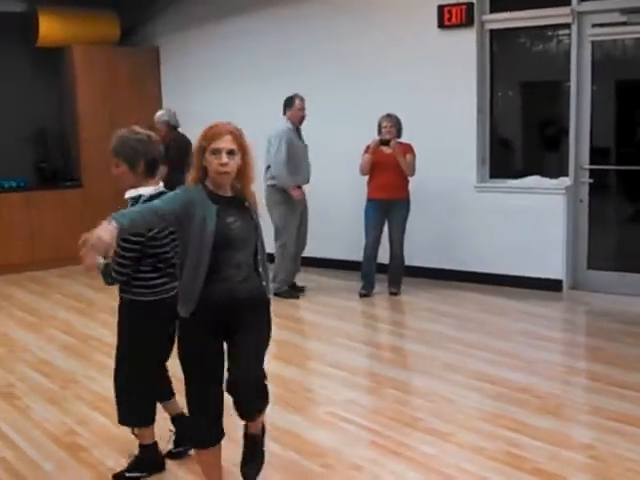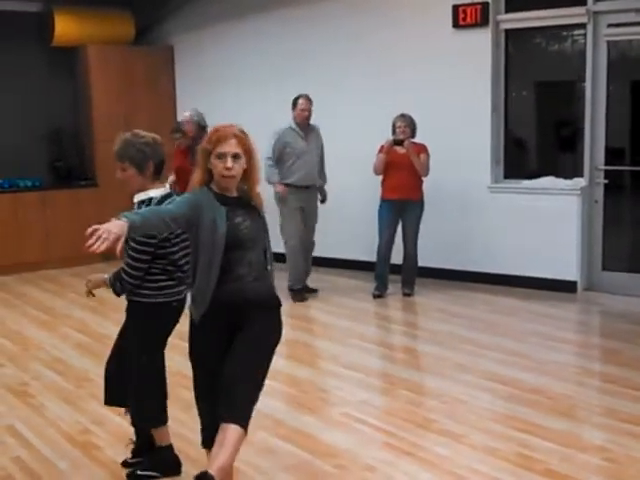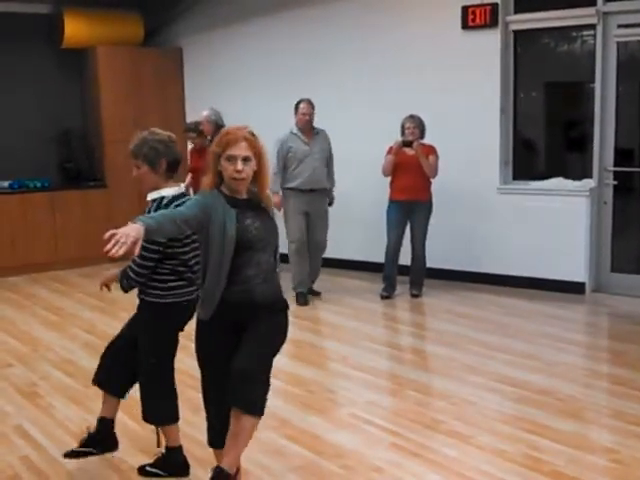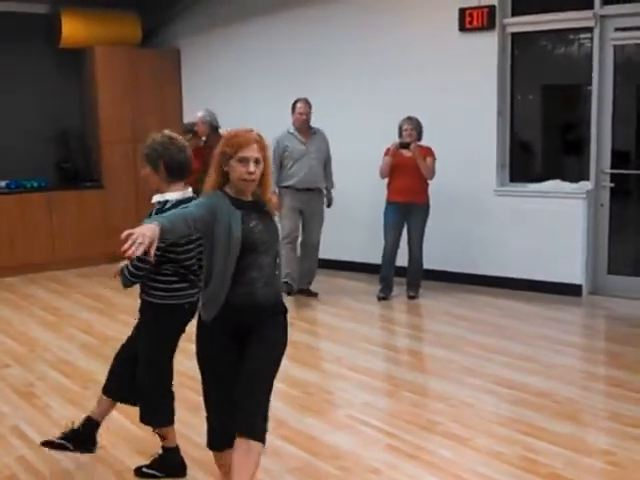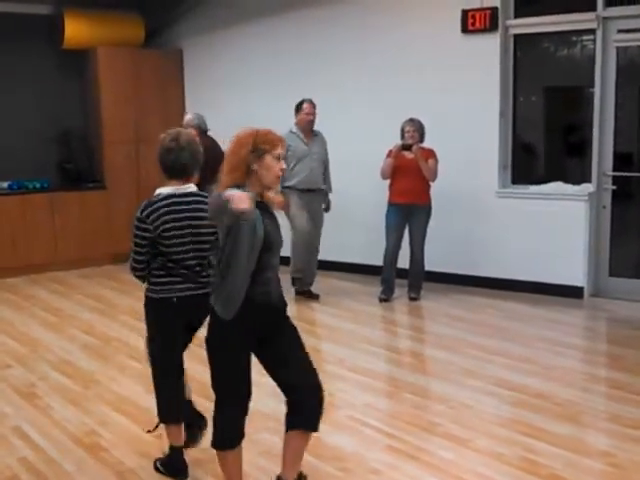
dt=0.3s
person 1, frame 1
left shoulder: (246, 199)
right shoulder: (191, 199)
right elbow: (151, 212)
left wrist: (263, 289)
right wrist: (113, 223)
left hip: (249, 307)
right hip: (202, 312)
left knee: (246, 380)
right knee: (204, 403)
left ankle: (255, 430)
person 1, frame 2
left shoulder: (251, 199)
right shoulder: (199, 202)
right elbow: (162, 215)
left wrist: (267, 294)
right wrist: (125, 222)
left hip: (260, 310)
right hip: (213, 315)
left knee: (239, 383)
right knee: (212, 401)
person 1, frame 3
left shoulder: (261, 202)
right shoulder: (209, 204)
right elbow: (175, 218)
right wrist: (140, 226)
left hip: (268, 311)
right hip: (220, 316)
left knee: (248, 373)
right knee: (219, 403)
person 1, frame 4
left shoulder: (264, 205)
right shoulder: (214, 205)
right elbow: (184, 217)
right wrist: (155, 225)
left hip: (267, 317)
right hip: (221, 319)
left knee: (252, 396)
right knee: (221, 407)
person 1, frame 5
left shoulder: (264, 206)
right shoulder: (235, 202)
right elbow: (217, 205)
right wrist: (230, 196)
left hip: (272, 314)
right hip: (233, 320)
left knee: (307, 390)
right knee: (232, 404)
person 2, frame 1
left shoulder: (134, 211)
left elbow: (118, 272)
left wrist: (99, 263)
left hip: (144, 304)
right hip: (169, 298)
left knee: (132, 374)
right knee: (151, 368)
right ankle: (183, 427)
person 2, frame 2
left shoulder: (148, 213)
right shoulder: (172, 201)
left elbow: (130, 276)
left wrist: (102, 280)
left hip: (152, 306)
right hip: (167, 300)
left knee: (145, 377)
right knee: (122, 368)
right ankle: (146, 439)
person 2, frame 3
left shoulder: (162, 210)
right shoulder: (187, 200)
left elbow: (140, 271)
left wrist: (113, 276)
right wrist: (124, 275)
left hip: (164, 305)
right hip: (181, 298)
left knee: (156, 375)
right knee: (117, 357)
right ankle: (102, 433)
person 2, frame 4
left shoulder: (164, 213)
right shoulder: (196, 205)
left elbow: (141, 269)
left wrist: (123, 269)
left hip: (164, 306)
right hip: (184, 300)
left knee: (152, 377)
right knee: (128, 362)
right ankle: (86, 432)
person 2, frame 5
left shoulder: (151, 210)
right shoulder: (210, 205)
left elbow: (138, 268)
left hip: (164, 302)
right hip: (200, 298)
left knee: (166, 371)
right knee: (170, 357)
right ankle: (191, 415)
person 3, frame 1
left shoulder: (296, 133)
right shoulder: (282, 133)
right elbow: (277, 165)
right wrist: (290, 188)
left hip: (295, 193)
right hip: (282, 195)
left knee: (299, 239)
right knee: (286, 241)
left ankle: (288, 280)
right ankle: (280, 286)
person 3, frame 2
left shoulder: (316, 132)
right shoulder: (283, 135)
right elbow: (270, 162)
left wrist: (322, 185)
right wrist: (276, 183)
left hip: (310, 193)
right hip: (289, 193)
left knee: (308, 240)
right knee: (293, 239)
left ankle: (302, 281)
right ankle: (295, 285)
person 3, frame 3
left shoulder: (323, 136)
right shoulder: (286, 140)
left elbow: (329, 164)
right elbow: (277, 170)
left wrist: (330, 189)
right wrist: (276, 193)
left hip: (318, 196)
right hip: (294, 197)
left knee: (318, 242)
right knee: (297, 242)
left ankle: (309, 283)
right ankle: (300, 289)
person 3, frame 4
left shoulder: (321, 137)
right shoulder: (283, 139)
left elbow: (327, 165)
right elbow: (273, 168)
left wrist: (329, 190)
right wrist: (273, 192)
left hip: (315, 196)
right hip: (290, 194)
left knee: (312, 242)
right knee: (289, 236)
left ankle: (304, 284)
right ankle: (288, 281)
person 3, frame 5
left shoulder: (320, 139)
right shoulder: (286, 139)
left elbow: (325, 169)
left wrist: (327, 193)
left hip: (315, 196)
right hip: (293, 194)
left knee: (313, 242)
right knee: (303, 230)
left ankle: (305, 285)
right ankle: (297, 274)
person 4, frame 1
left shoulder: (406, 148)
right shoulder: (371, 147)
left elbow: (410, 172)
right elbow: (363, 171)
left wrist: (397, 152)
right wrist: (371, 151)
left hip: (399, 202)
right hip: (375, 201)
left knee: (396, 244)
right knee: (371, 243)
left ankle: (394, 284)
right ankle: (367, 284)
person 4, frame 2
left shoulder: (420, 148)
right shoulder: (386, 147)
left elbow: (424, 172)
right elbow: (377, 171)
left wrist: (411, 152)
right wrist: (386, 150)
left hip: (413, 202)
right hip: (389, 201)
left knee: (410, 245)
right knee: (384, 243)
left ankle: (408, 284)
right ankle: (380, 285)
person 4, frame 3
left shoulder: (429, 149)
right shoulder: (394, 148)
left elbow: (432, 173)
right elbow: (385, 172)
left wrist: (419, 153)
right wrist: (394, 152)
left hip: (421, 204)
right hip: (397, 203)
left knee: (418, 246)
right knee: (392, 245)
left ankle: (416, 285)
right ankle: (388, 286)
person 4, frame 4
left shoulder: (426, 151)
right shoulder: (392, 150)
left elbow: (430, 175)
right elbow: (383, 174)
left wrist: (417, 155)
right wrist: (392, 154)
left hip: (418, 205)
right hip: (394, 204)
left knee: (415, 247)
right knee: (389, 246)
left ankle: (413, 287)
right ankle: (385, 287)
person 4, frame 5
left shoulder: (428, 153)
right shoulder: (394, 152)
left elbow: (432, 177)
right elbow: (384, 175)
left wrist: (419, 156)
right wrist: (394, 155)
left hip: (420, 207)
right hip: (396, 206)
left knee: (417, 249)
right knee: (391, 248)
left ankle: (414, 289)
right ankle: (386, 289)
